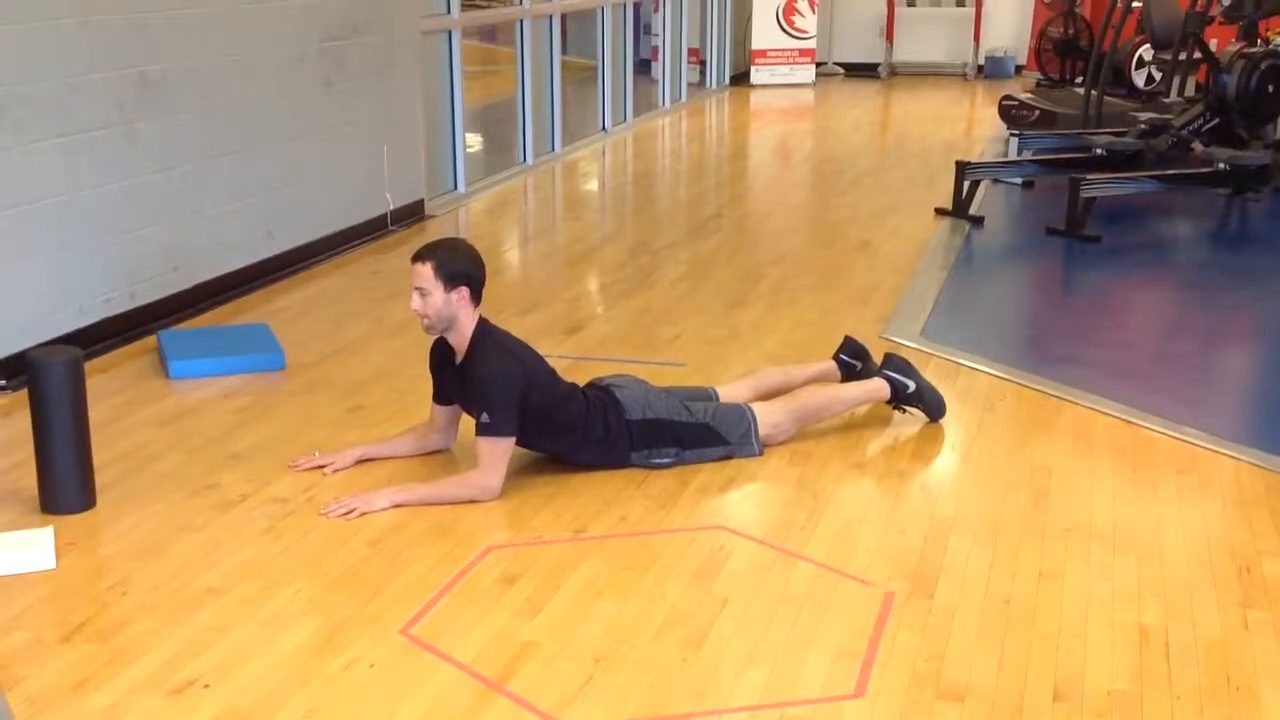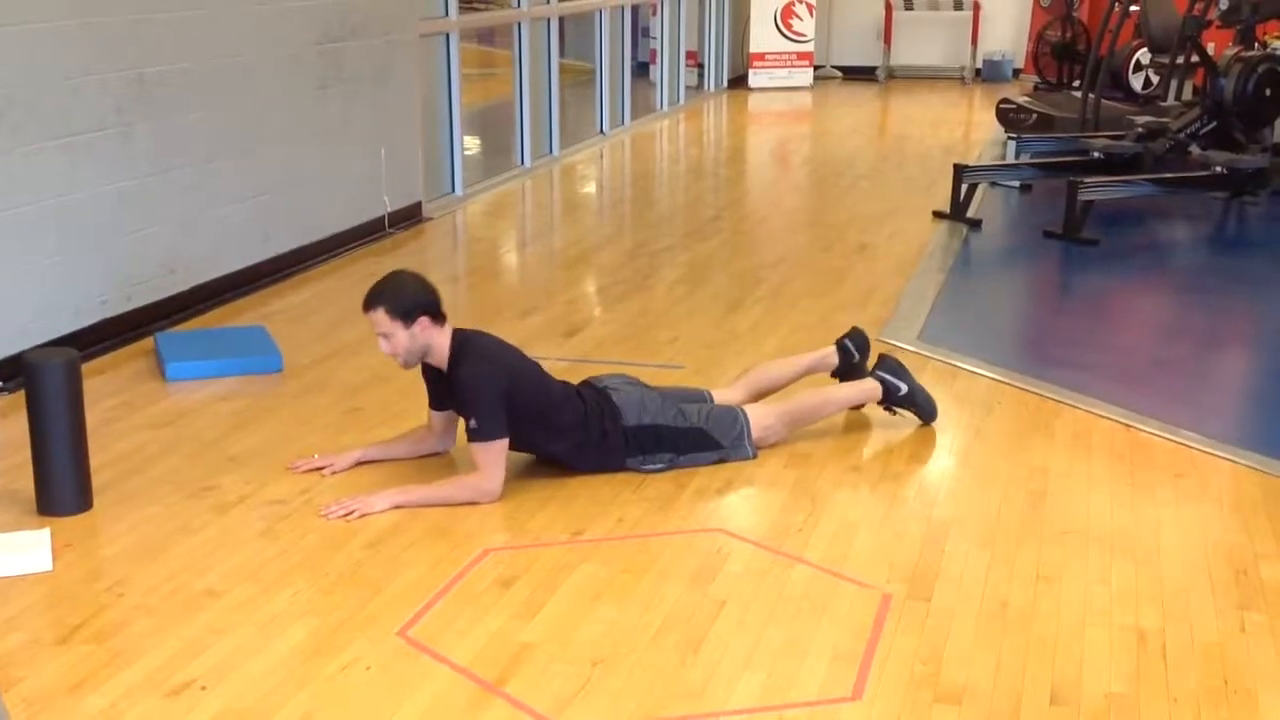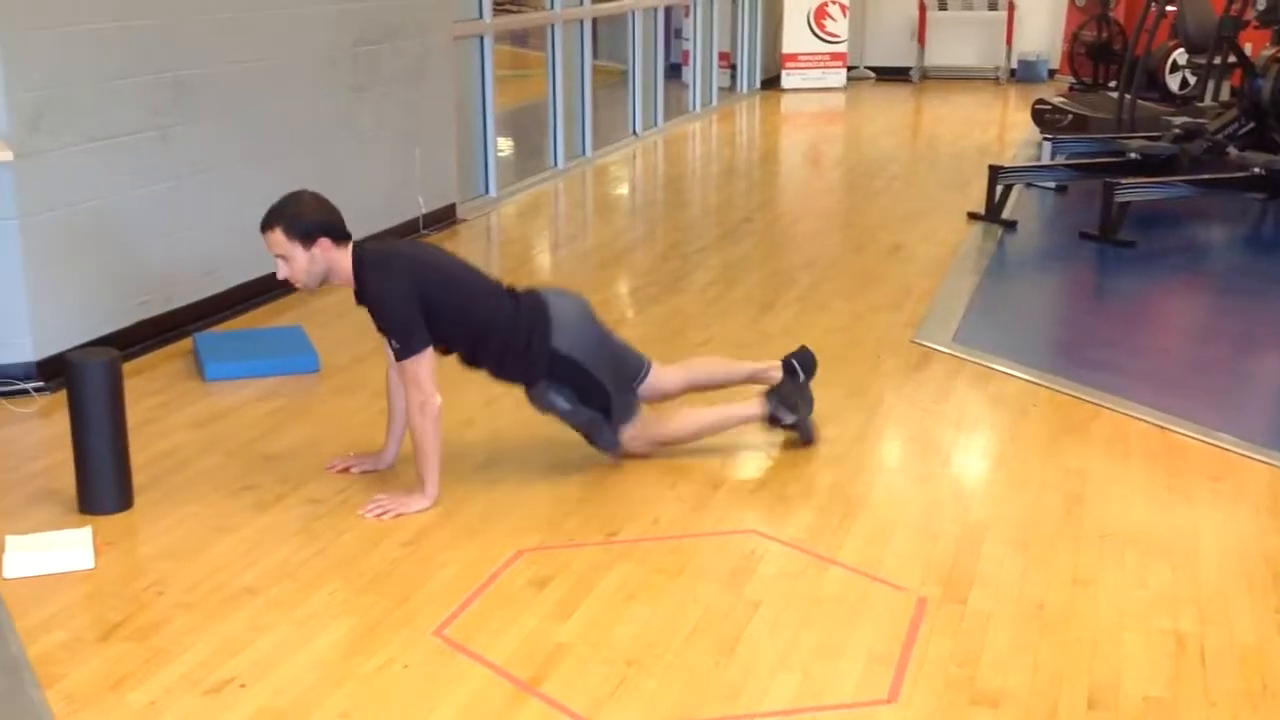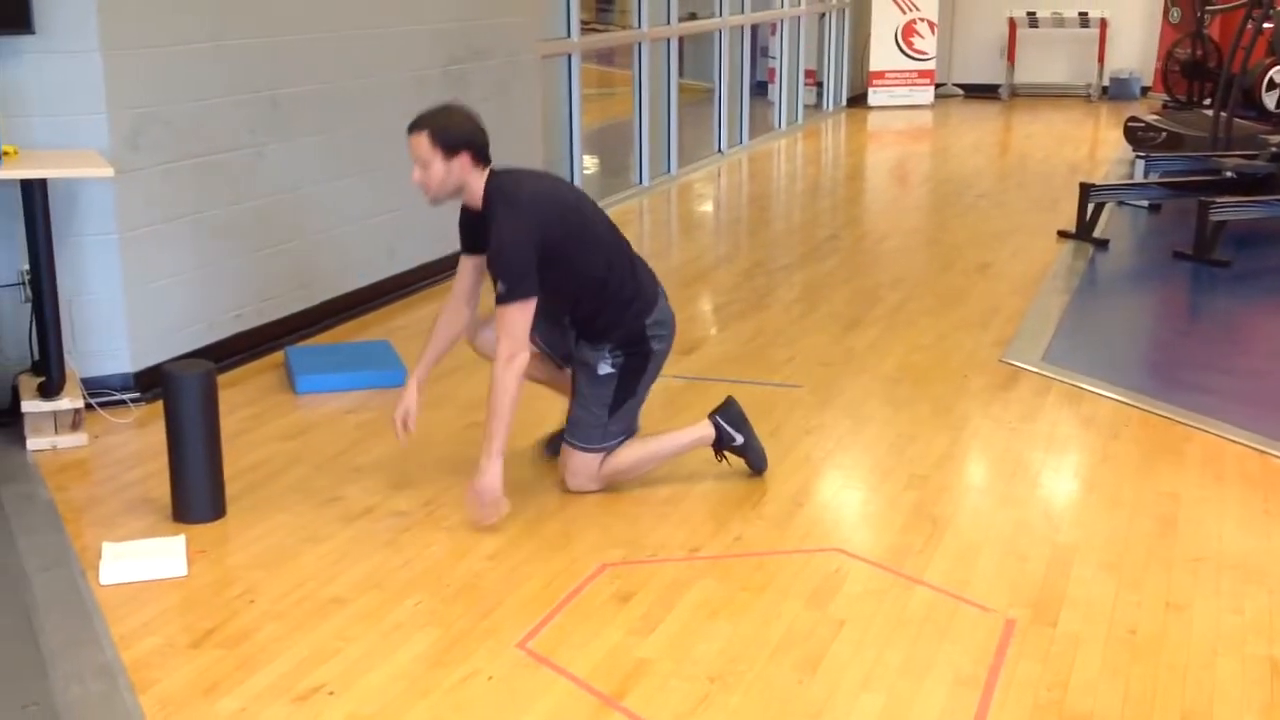
dt=1s
person 1, frame 1
left shoulder: (493, 368)
right shoulder: (447, 352)
left elbow: (487, 482)
right elbow: (437, 434)
left wrist: (388, 496)
right wrist: (357, 451)
left hip: (632, 429)
right hip: (610, 400)
left knee: (772, 425)
right knee: (734, 393)
left ankle: (888, 383)
right ankle: (841, 364)
person 1, frame 2
left shoulder: (477, 374)
right shoulder: (442, 361)
left elbow: (488, 484)
right elbow: (439, 434)
left wrist: (392, 497)
right wrist: (358, 453)
left hip: (626, 432)
right hip: (604, 398)
left knee: (764, 426)
right knee: (733, 394)
left ankle: (879, 384)
right ankle: (839, 355)
person 1, frame 3
left shoulder: (386, 286)
right shoulder: (377, 265)
left elbow: (425, 400)
right elbow: (400, 372)
left wrist: (427, 493)
right wrist: (387, 454)
left hip: (553, 345)
right hip: (553, 318)
left knee: (634, 436)
right knee: (659, 385)
left ankle: (768, 409)
right ankle: (783, 371)
person 1, frame 4
left shoulder: (512, 225)
right shoulder: (482, 207)
left elbow: (515, 355)
right elbow: (459, 302)
left wrist: (490, 461)
right wrist: (414, 383)
left hip: (631, 330)
left knee: (582, 475)
right knee: (482, 336)
left ankle: (714, 430)
right ankle: (587, 398)
